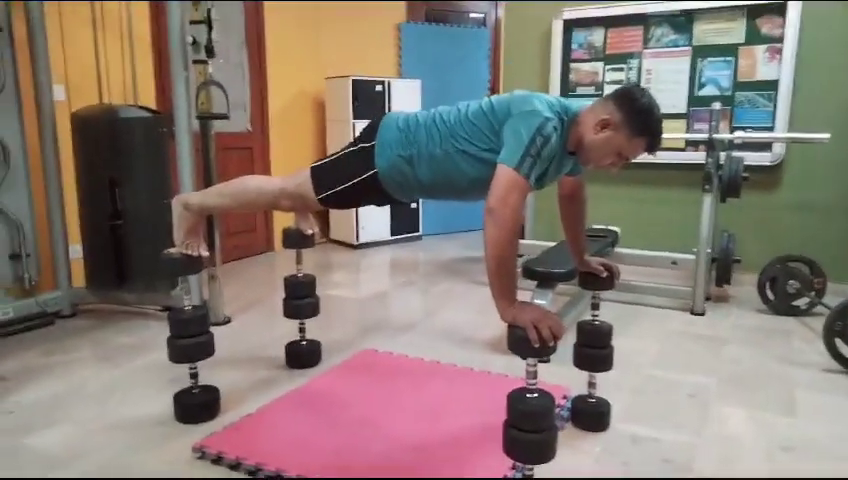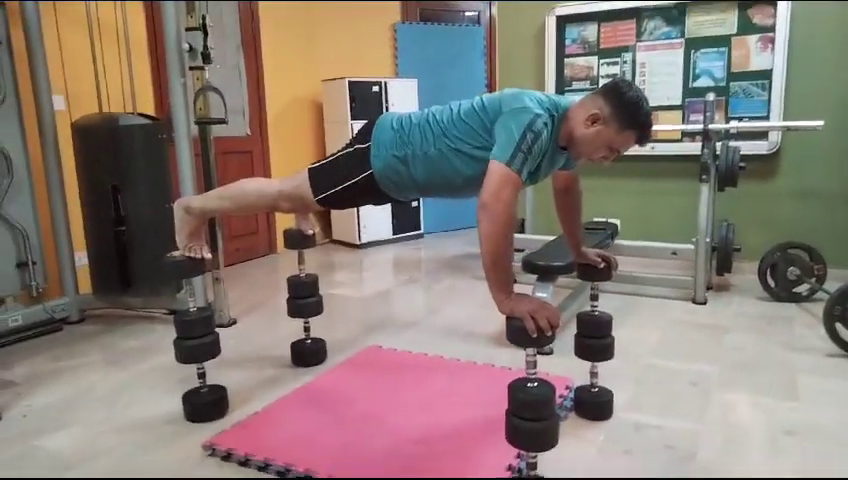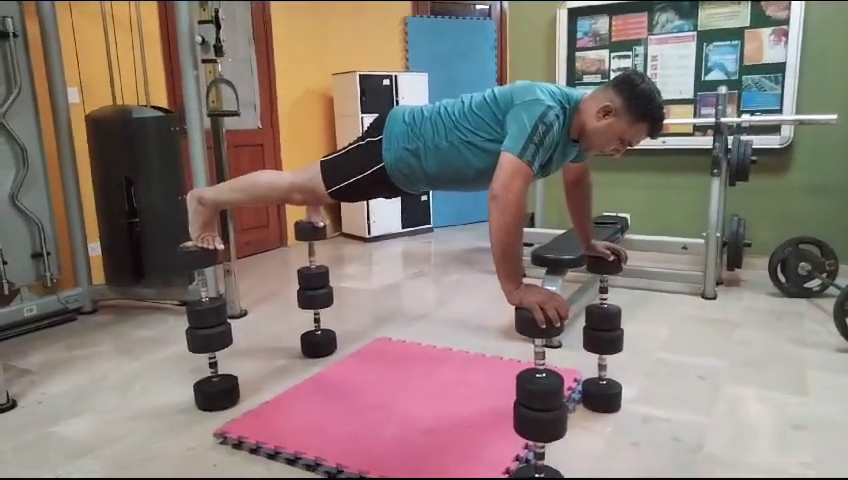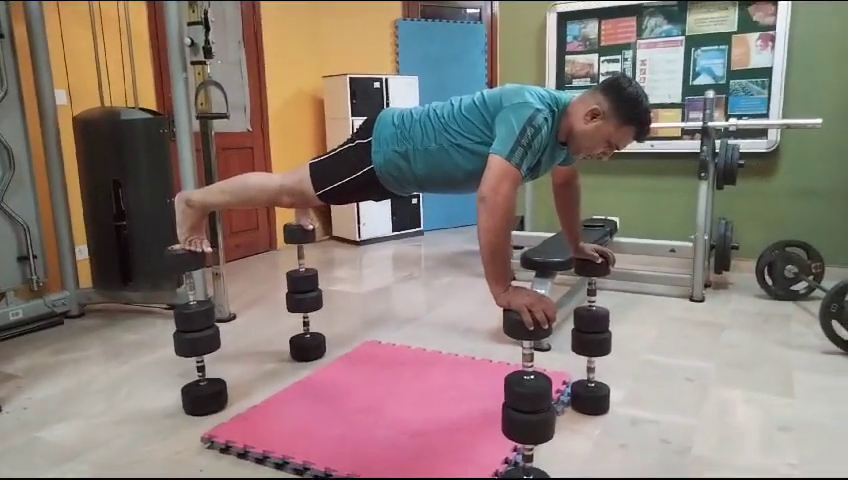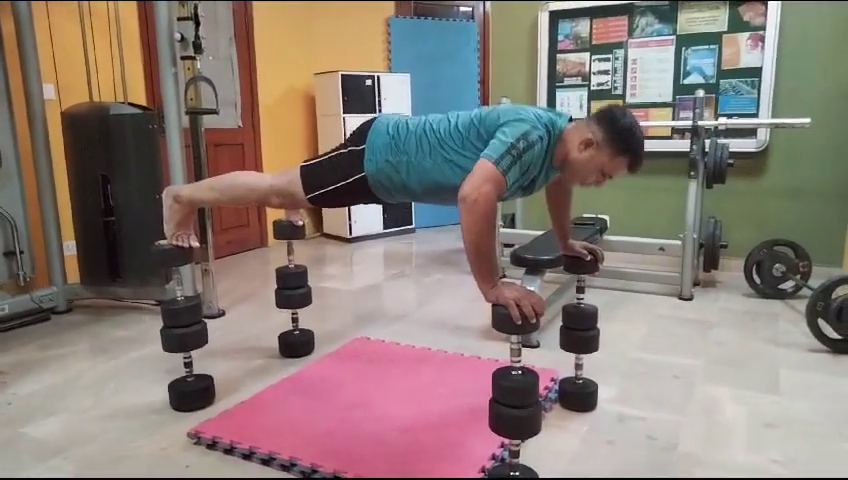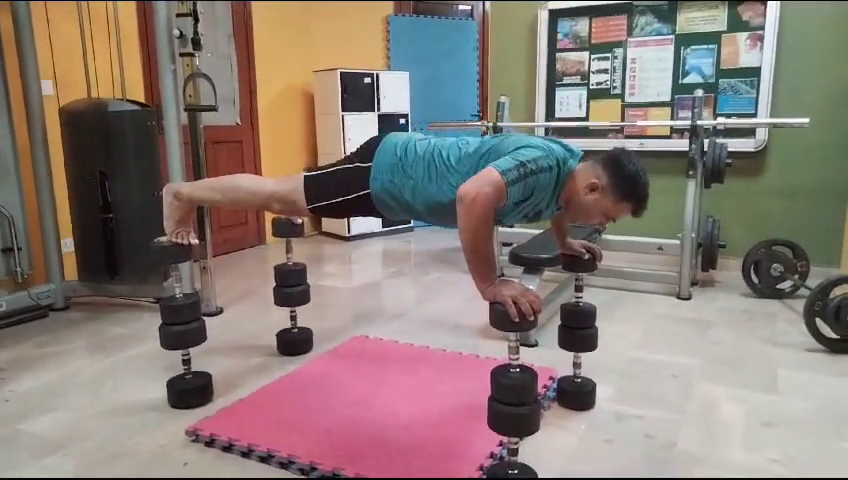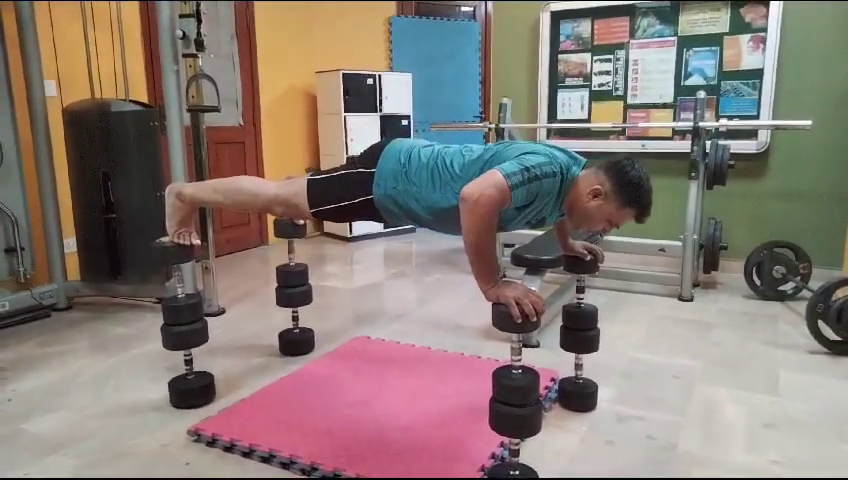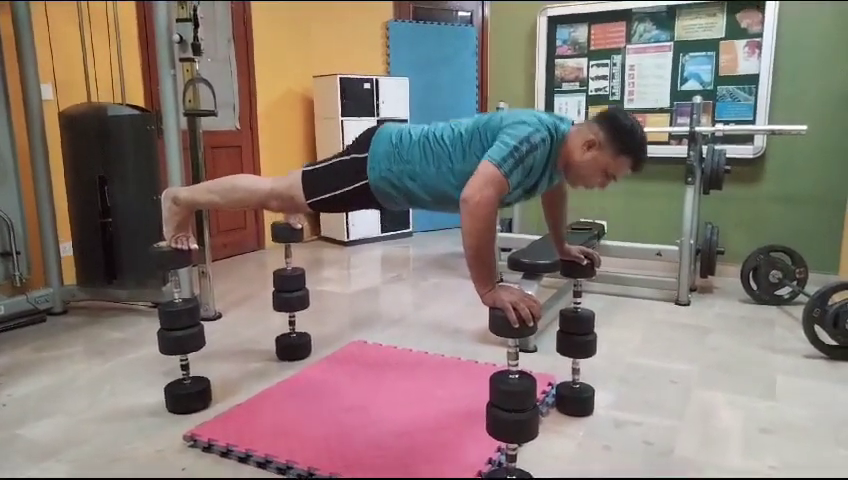
dt=0.4s
person 1, frame 1
left shoulder: (575, 131)
right shoulder: (542, 123)
left elbow: (570, 192)
right elbow: (501, 209)
left wrist: (581, 258)
right wrist: (508, 305)
left hip: (405, 165)
right hip: (391, 154)
right knee: (291, 190)
right ankle: (191, 204)
person 1, frame 2
left shoulder: (567, 127)
right shoulder: (532, 120)
left elbow: (566, 186)
right elbow: (494, 205)
left wrist: (579, 250)
right wrist: (506, 297)
left hip: (402, 165)
right hip: (387, 155)
right knee: (287, 193)
right ankle: (194, 208)
person 1, frame 3
left shoulder: (578, 121)
right shoulder: (544, 113)
left elbow: (576, 179)
right elbow: (504, 195)
left wrist: (588, 243)
right wrist: (515, 287)
left hip: (414, 156)
right hip: (398, 148)
right knee: (299, 185)
right ankle: (205, 198)
person 1, frame 4
left shoulder: (567, 123)
right shoulder: (533, 115)
left elbow: (565, 180)
right elbow: (493, 197)
left wrist: (577, 245)
right wrist: (503, 290)
left hip: (404, 159)
right hip: (388, 148)
right knee: (289, 187)
right ankle: (194, 201)
person 1, frame 5
left shoulder: (563, 138)
right shoulder: (533, 136)
left elbow: (554, 182)
right elbow: (474, 196)
left wrist: (566, 242)
right wrist: (491, 286)
left hip: (394, 162)
right hip: (380, 155)
right knee: (278, 187)
right ankle: (182, 196)
person 1, frame 6
left shoulder: (572, 164)
right shoulder: (542, 165)
right elbow: (473, 197)
left wrist: (564, 242)
right wrist: (491, 285)
left hip: (406, 163)
right hip: (386, 171)
right knee: (280, 195)
right ankle: (182, 195)
person 1, frame 7
left shoulder: (574, 171)
right shoulder: (546, 171)
right elbow: (476, 198)
left wrist: (566, 243)
right wrist: (494, 285)
left hip: (409, 169)
right hip: (388, 179)
right knee: (281, 198)
right ankle: (185, 195)
person 1, frame 8
left shoulder: (562, 143)
right shoulder: (533, 136)
left elbow: (551, 189)
right elbow: (475, 199)
left wrist: (562, 247)
right wrist: (489, 289)
left hip: (397, 170)
right hip: (381, 164)
right knee: (280, 191)
right ankle: (181, 199)
